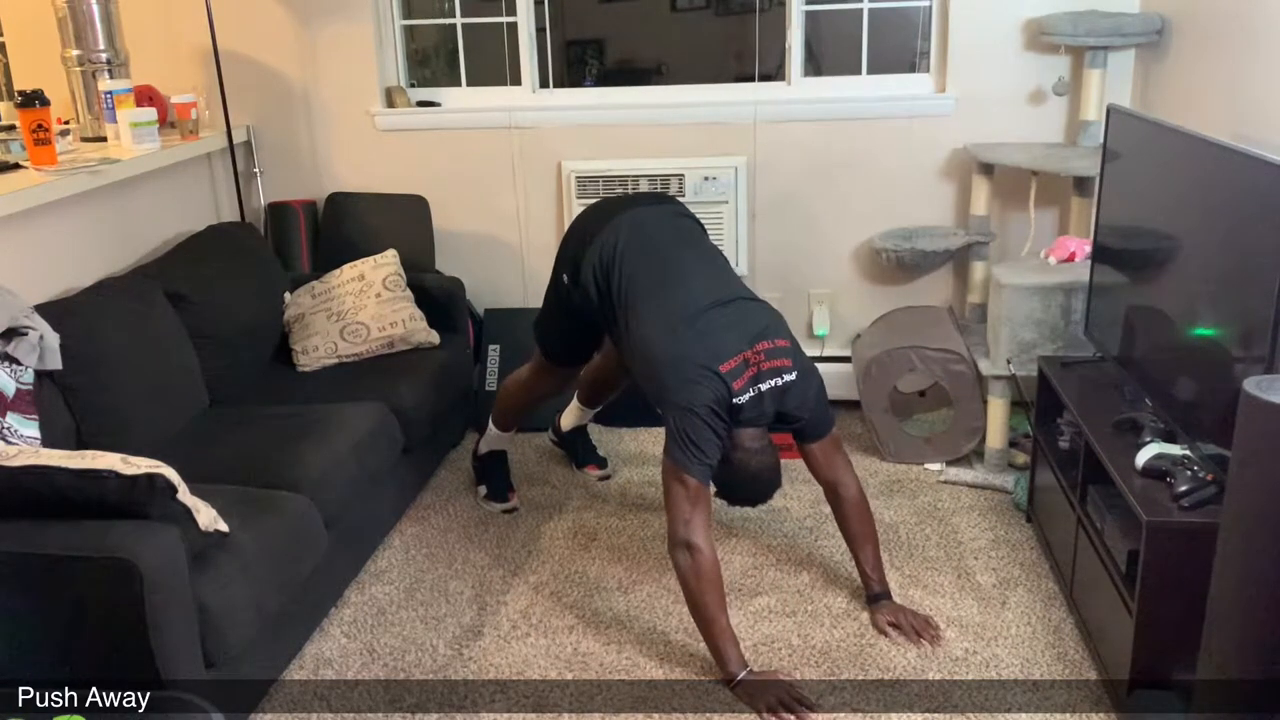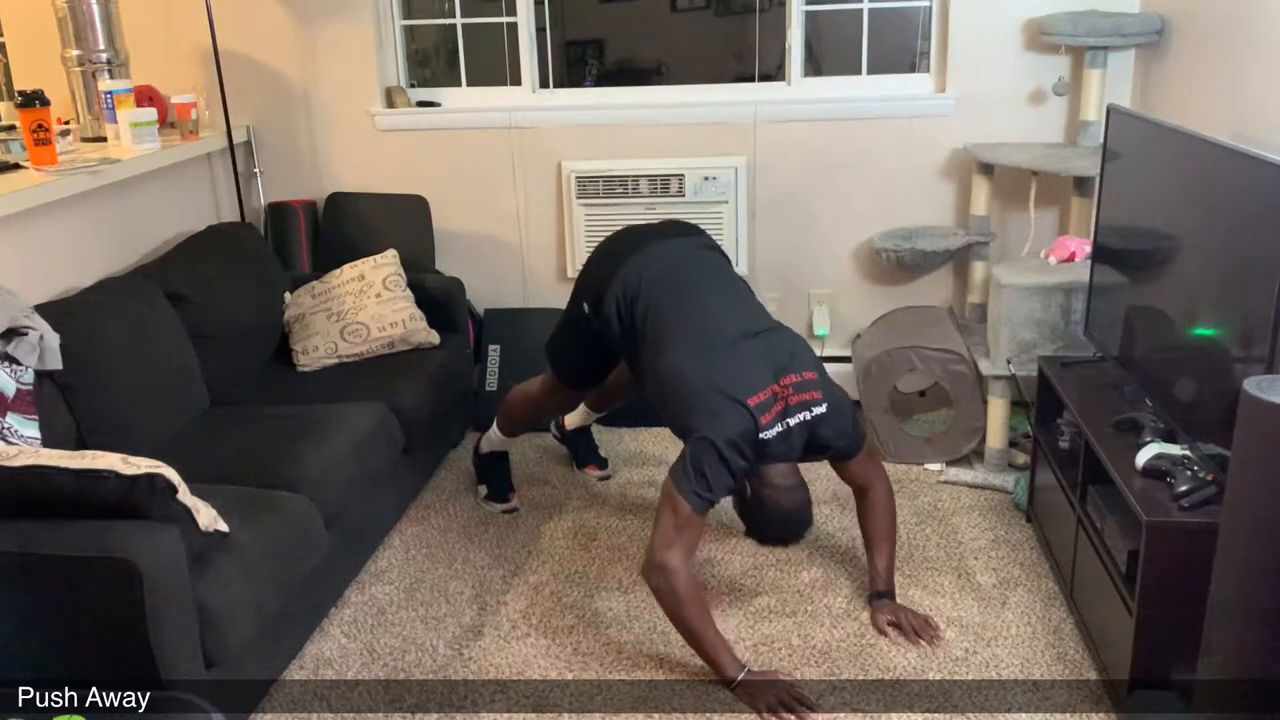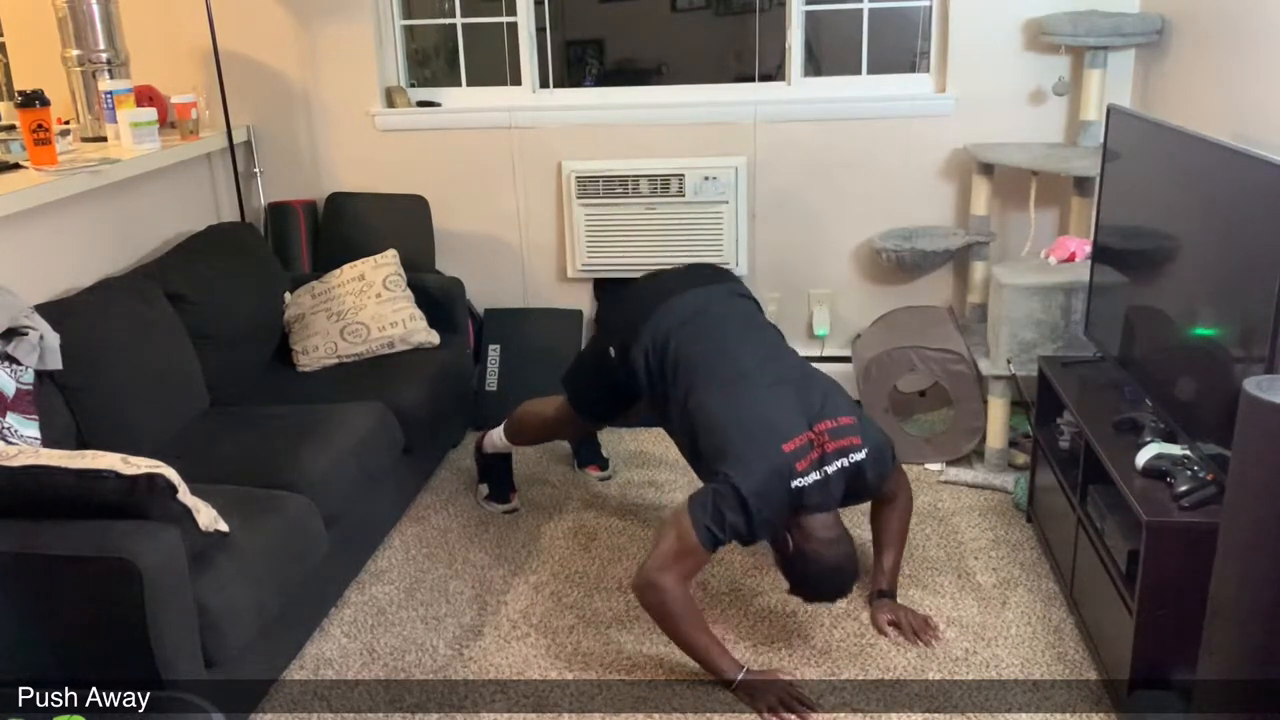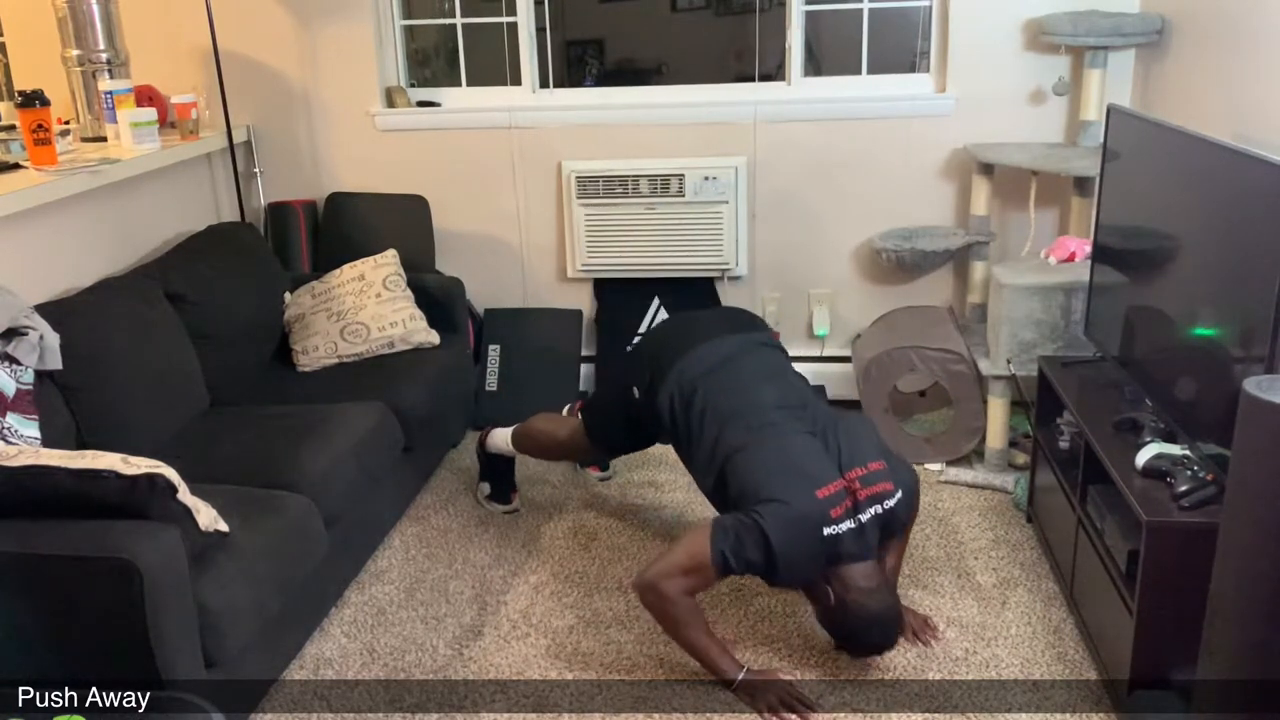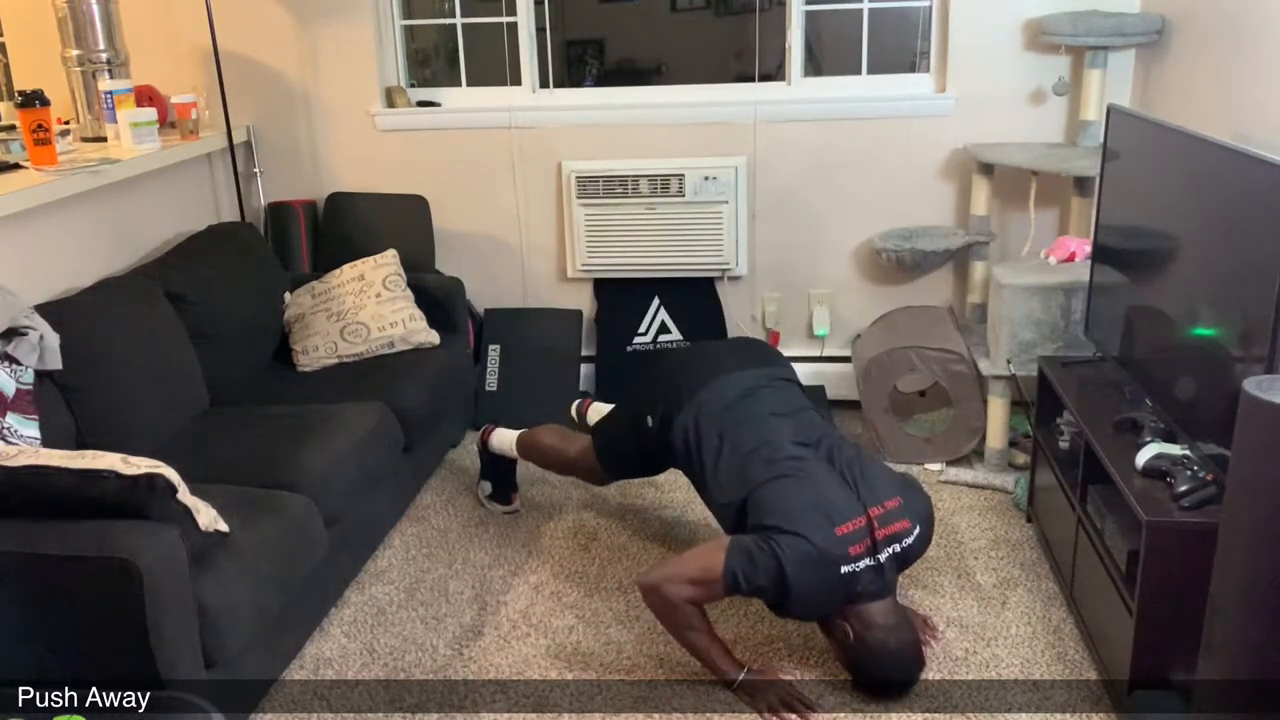
dt=0.4s
person 1, frame 1
left shoulder: (796, 379)
right shoulder: (699, 404)
left elbow: (841, 482)
right elbow: (690, 545)
left wrist: (879, 595)
right wrist: (739, 674)
left hip: (666, 222)
right hip: (600, 244)
left knee: (620, 357)
right knee: (551, 370)
left ankle: (570, 427)
right ankle: (491, 446)
person 1, frame 2
left shoulder: (827, 409)
right shoulder: (724, 442)
left elbow: (873, 484)
right elbow: (664, 565)
left wrist: (882, 593)
right wrist: (739, 677)
left hip: (690, 252)
right hip: (621, 276)
left knee: (626, 374)
right knee: (561, 390)
left ankle: (574, 427)
right ankle: (492, 446)
person 1, frame 3
left shoulder: (866, 451)
right shoulder: (755, 491)
left elbow: (896, 495)
right elbow: (654, 581)
left wrist: (884, 593)
right wrist: (738, 677)
left hip: (719, 297)
right hip: (648, 321)
right knee: (572, 418)
left ankle: (583, 438)
right ankle: (494, 445)
person 1, frame 4
left shoulder: (899, 490)
right shoulder: (786, 535)
right elbow: (656, 584)
left wrist: (888, 593)
right wrist: (739, 677)
left hip: (744, 338)
right hip: (675, 365)
right knee: (584, 444)
left ankle: (586, 410)
right ankle: (498, 444)
person 1, frame 5
left shoulder: (915, 518)
right shoulder: (802, 565)
right elbow: (659, 585)
left wrist: (886, 597)
right wrist: (740, 678)
left hip: (758, 366)
right hip: (688, 396)
right knee: (592, 463)
left ankle: (593, 412)
right ankle: (500, 443)
